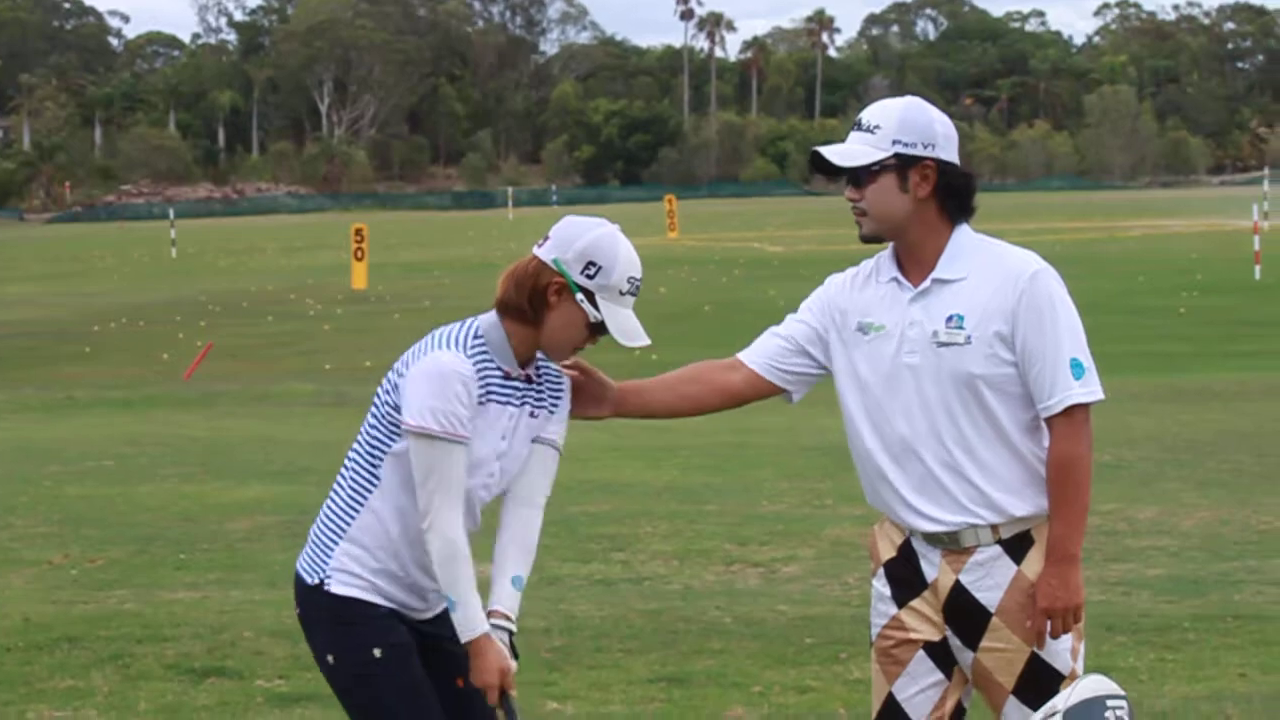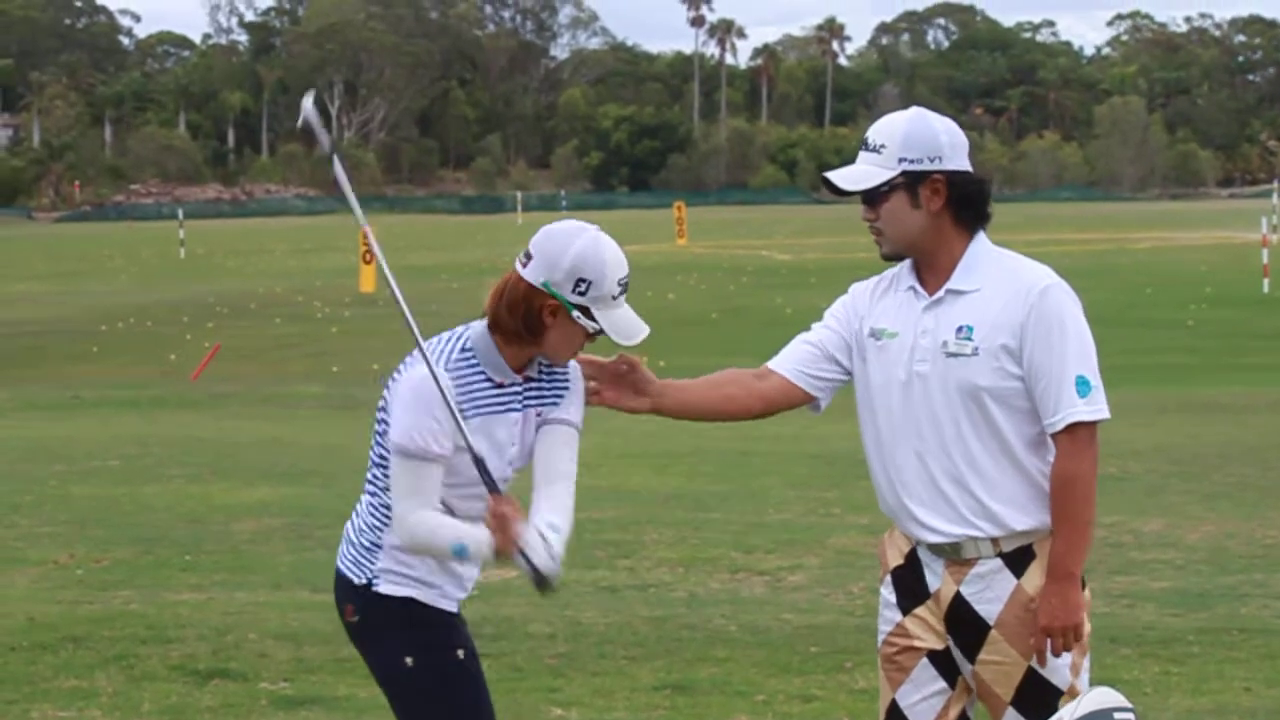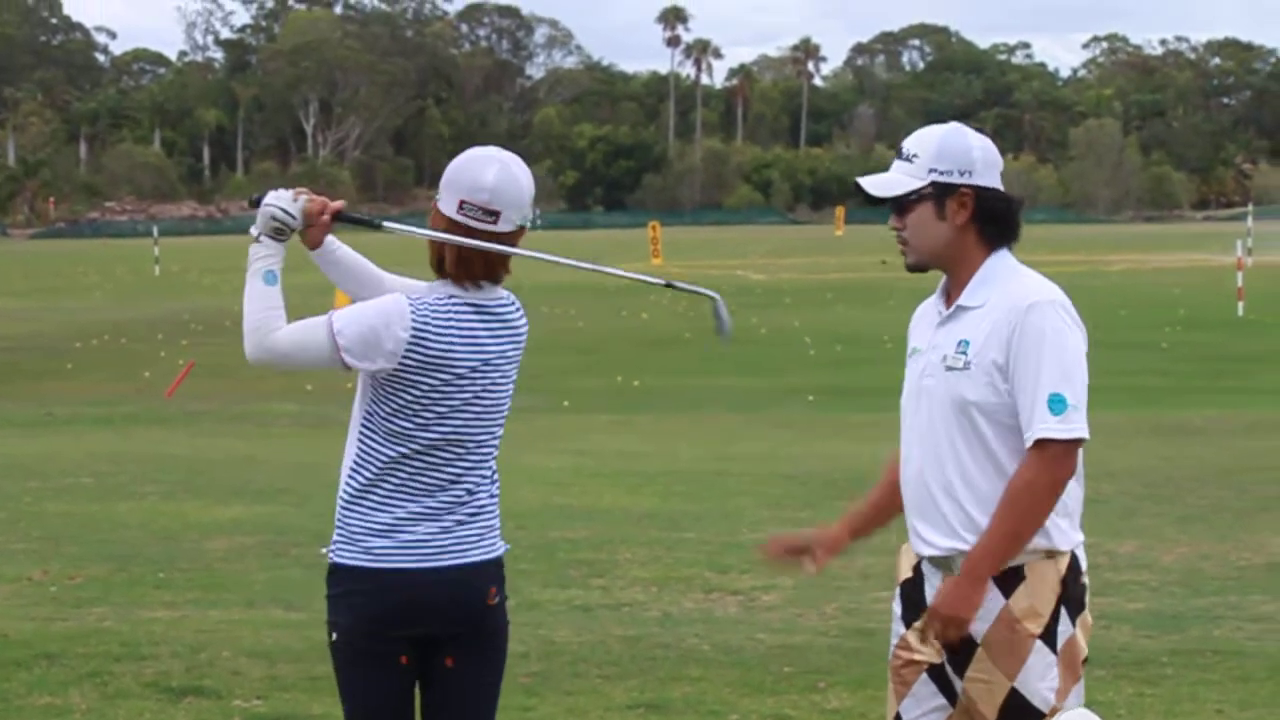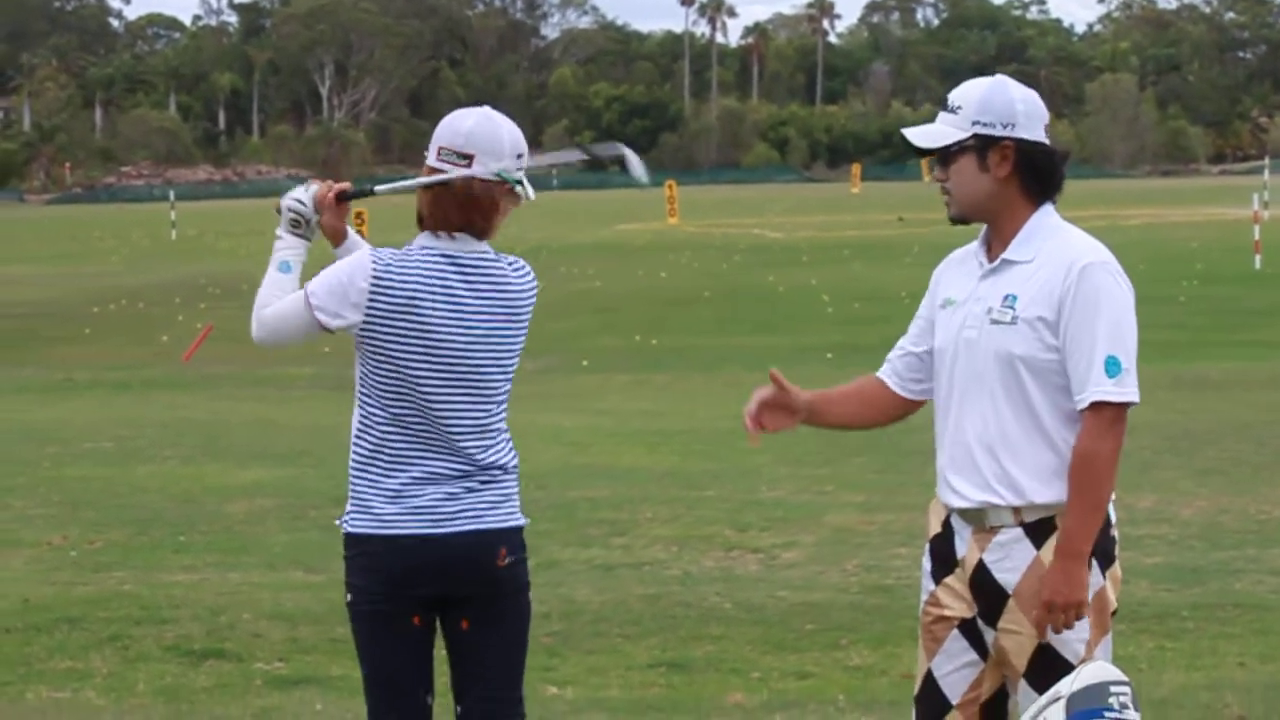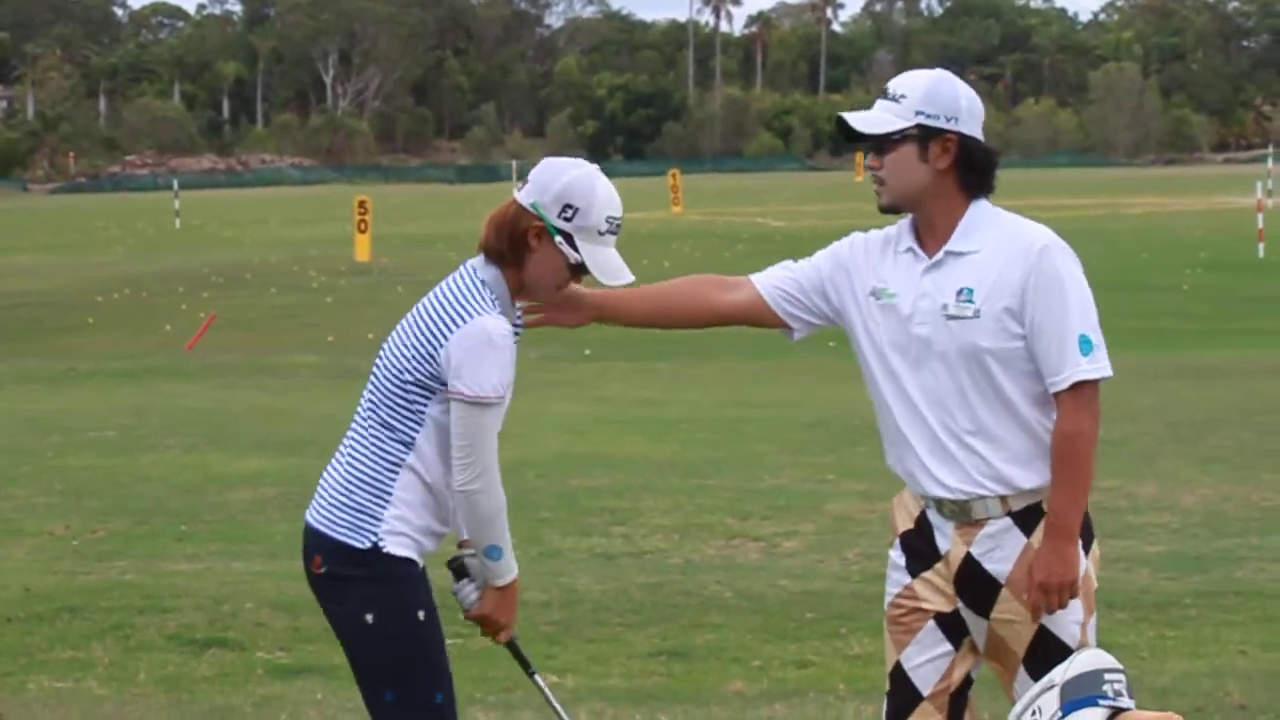
dt=1s
person 1, frame 1
left shoulder: (1020, 282)
right shoulder: (846, 298)
left elbow: (1068, 424)
right elbow: (737, 375)
left wrist: (1063, 563)
right wrist: (619, 398)
left hip: (1013, 561)
right hip: (907, 564)
person 1, frame 2
left shoulder: (1034, 295)
right shoulder: (869, 305)
left elbow: (1076, 444)
right elbow: (767, 387)
left wrist: (1064, 581)
right wrist: (657, 395)
left hip: (1018, 576)
right hip: (916, 573)
person 1, frame 3
left shoulder: (1032, 309)
right shoulder: (928, 317)
left elbow: (1053, 457)
left wrist: (972, 579)
right wrist: (840, 533)
left hip: (1013, 586)
right hip: (927, 583)
person 1, frame 4
left shoulder: (1080, 268)
right shoulder: (954, 272)
left elbow: (1103, 421)
right elbow: (898, 388)
left wrist: (1068, 558)
right wrist: (806, 406)
left hip: (1045, 545)
right hip: (956, 541)
person 1, frame 5
left shoulder: (1032, 255)
right shoulder: (862, 262)
left elbow: (1078, 401)
right elbow: (729, 297)
left wrist: (1060, 541)
right wrist: (597, 303)
left hip: (1025, 532)
right hip: (928, 532)
person 2, frame 1
left shoulder: (551, 388)
right shoulder: (448, 366)
left elbow: (525, 510)
right elbow: (439, 520)
left wrist: (500, 623)
right wrist: (476, 637)
left hip: (424, 601)
right hip: (349, 594)
person 2, frame 2
left shoulder: (559, 380)
right shoulder: (430, 380)
left elbow: (556, 492)
right elbow: (413, 524)
left wrist: (540, 544)
right wrist: (492, 541)
left hip: (433, 589)
right hip: (396, 594)
person 2, frame 3
left shoulder: (403, 323)
right shoulder: (509, 318)
left elbow: (265, 346)
left wrist: (267, 241)
right wrist: (318, 240)
left hip: (373, 581)
right hip: (472, 580)
person 2, frame 4
left shoulder: (372, 278)
right shoulder: (519, 283)
left elbow: (265, 327)
left wrist: (294, 236)
right wrist: (345, 237)
left hip: (386, 543)
right hip: (489, 543)
person 2, frame 5
left shoulder: (469, 293)
right shoulder: (485, 329)
right elbow: (474, 477)
left wrist: (474, 549)
right wrist: (502, 577)
left hip: (349, 539)
right hip: (366, 553)
